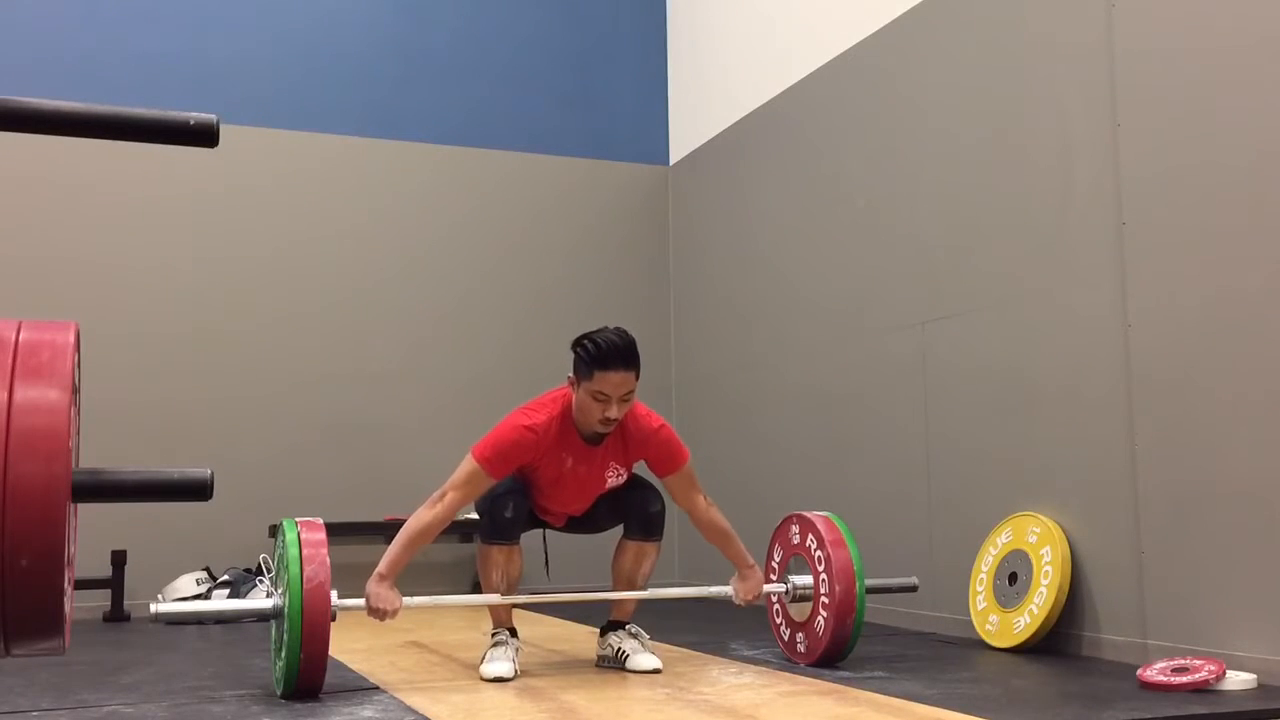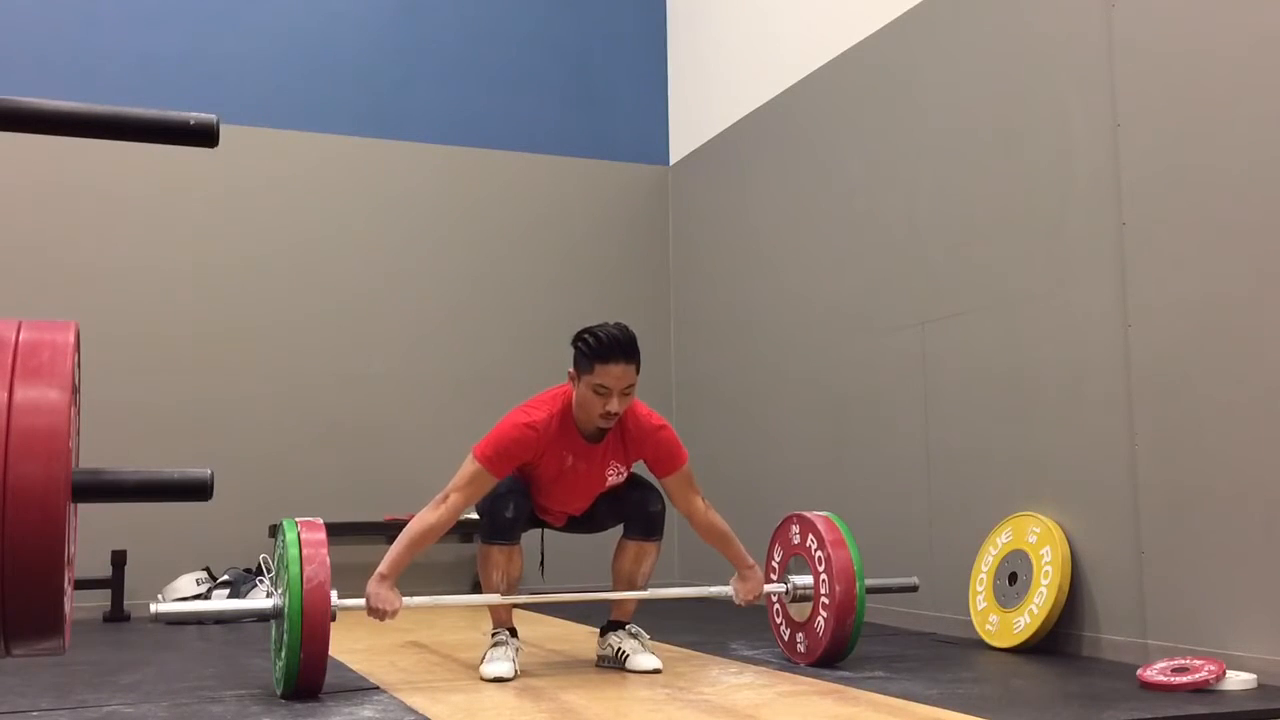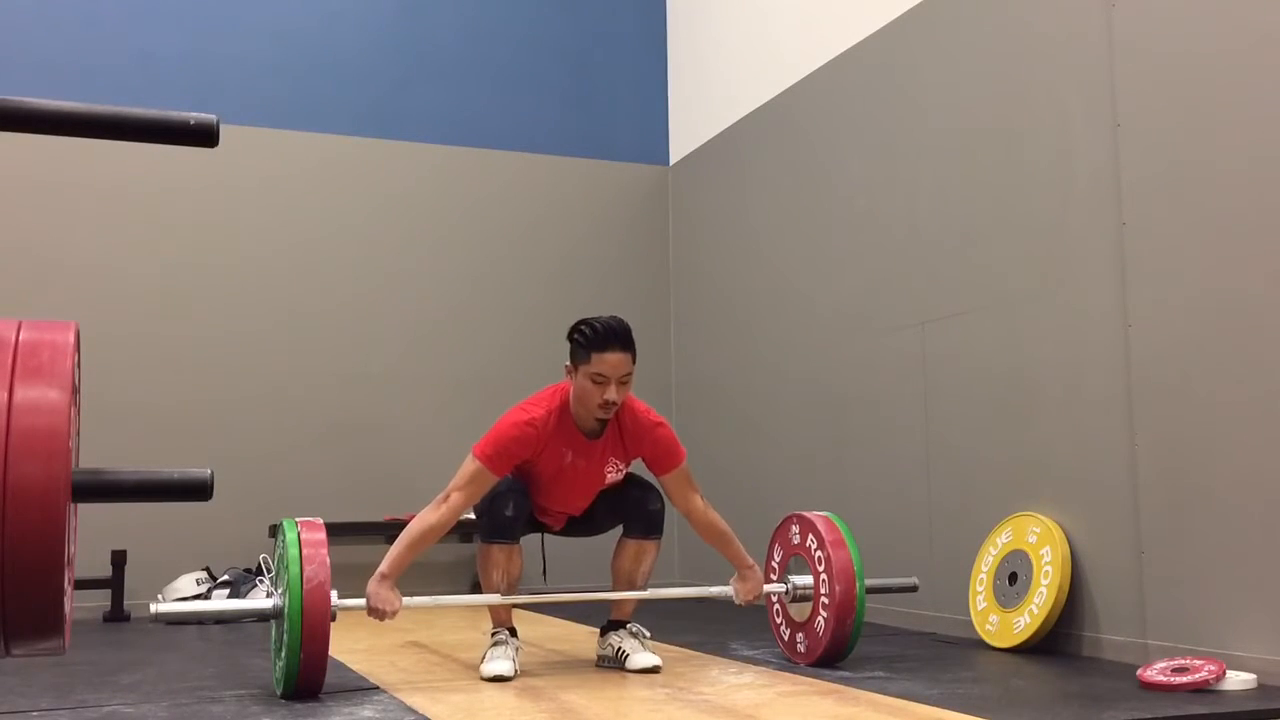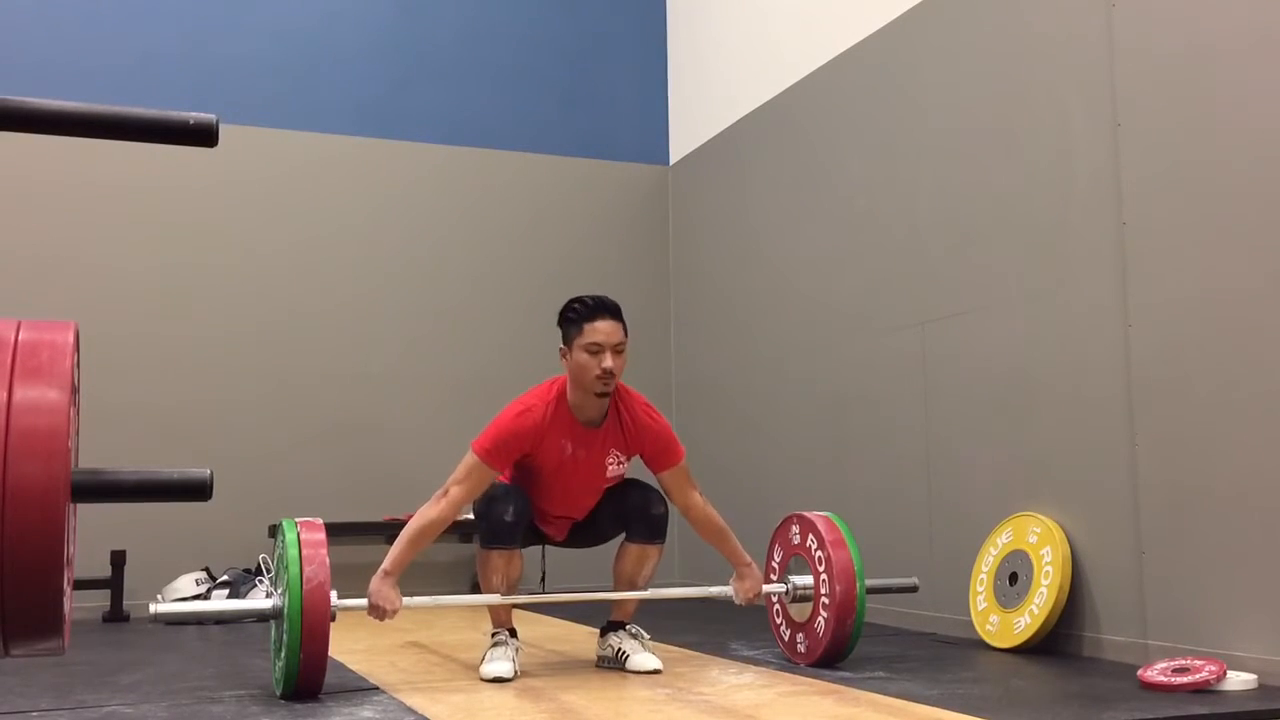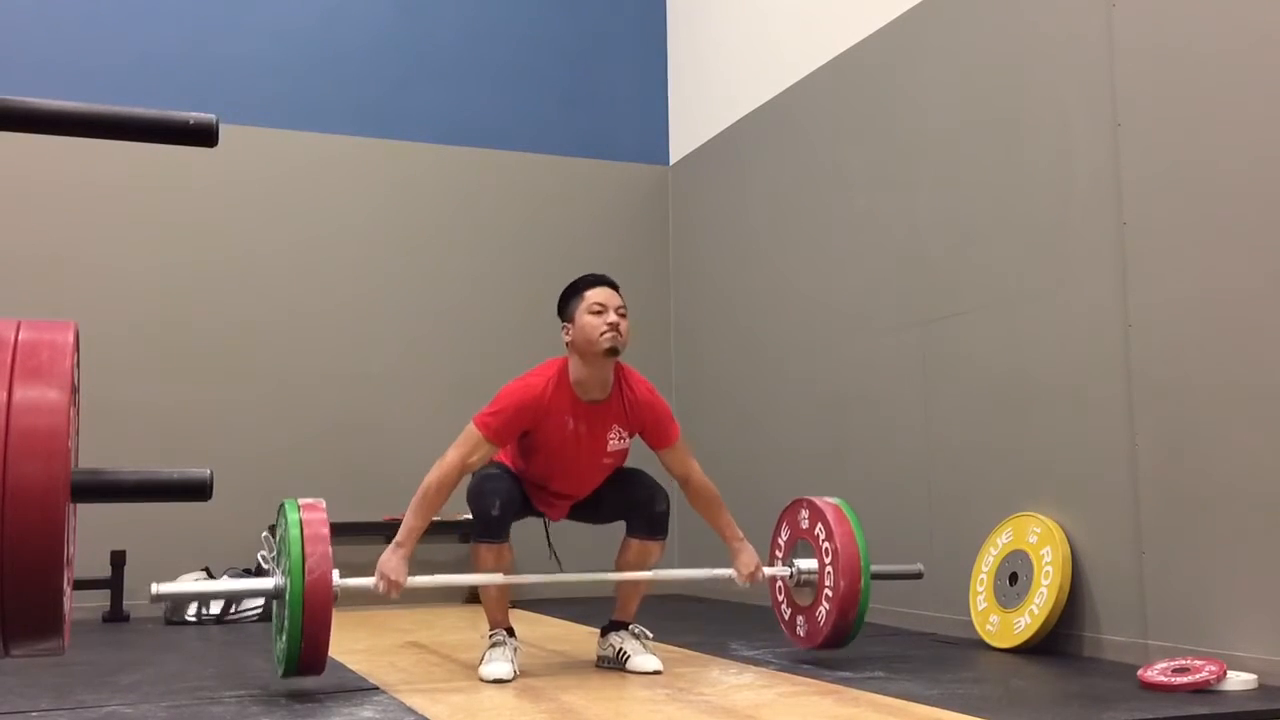
dt=0.3s
person 1, frame 1
left shoulder: (649, 431)
right shoulder: (530, 427)
left elbow: (697, 503)
right elbow: (446, 501)
left wrist: (746, 568)
right wrist: (383, 578)
left hip: (587, 505)
right hip: (524, 498)
left knee: (648, 505)
right knee: (500, 504)
left ankle: (617, 634)
right ankle: (503, 638)
person 1, frame 2
left shoulder: (649, 430)
right shoulder: (531, 425)
left elbow: (695, 505)
right elbow: (450, 502)
left wrist: (746, 569)
right wrist: (383, 578)
left hip: (587, 506)
right hip: (525, 499)
left knee: (648, 505)
right knee: (501, 506)
left ankle: (617, 634)
right ankle: (503, 638)
person 1, frame 3
left shoulder: (646, 427)
right shoulder: (529, 423)
left elbow: (694, 504)
right elbow: (450, 503)
left wrist: (746, 569)
right wrist: (384, 579)
left hip: (585, 508)
right hip: (525, 505)
left knee: (646, 504)
right knee: (500, 503)
left ankle: (617, 633)
right ankle: (503, 639)
person 1, frame 4
left shoulder: (642, 419)
right shoulder: (529, 416)
left elbow: (690, 499)
right elbow: (451, 497)
left wrist: (744, 567)
right wrist: (386, 576)
left hip: (585, 518)
right hip: (525, 515)
left knee: (650, 506)
right knee: (499, 507)
left ankle: (617, 633)
right ankle: (503, 639)
person 1, frame 5
left shoulder: (640, 397)
right shoulder: (533, 391)
left elbow: (688, 473)
right elbow: (453, 464)
left wrist: (737, 544)
right wrist: (400, 550)
left hip: (588, 485)
right hip: (519, 478)
left knee: (652, 501)
right knee: (493, 500)
left ankle: (619, 634)
right ankle: (500, 640)
